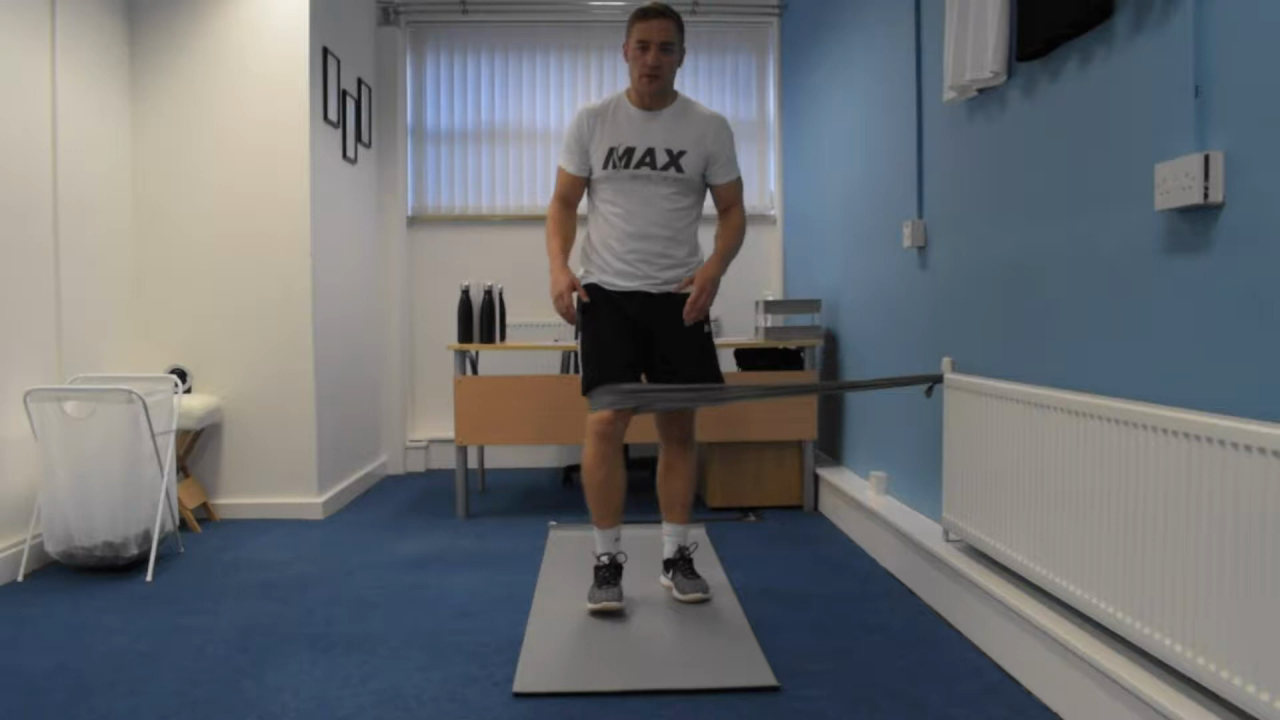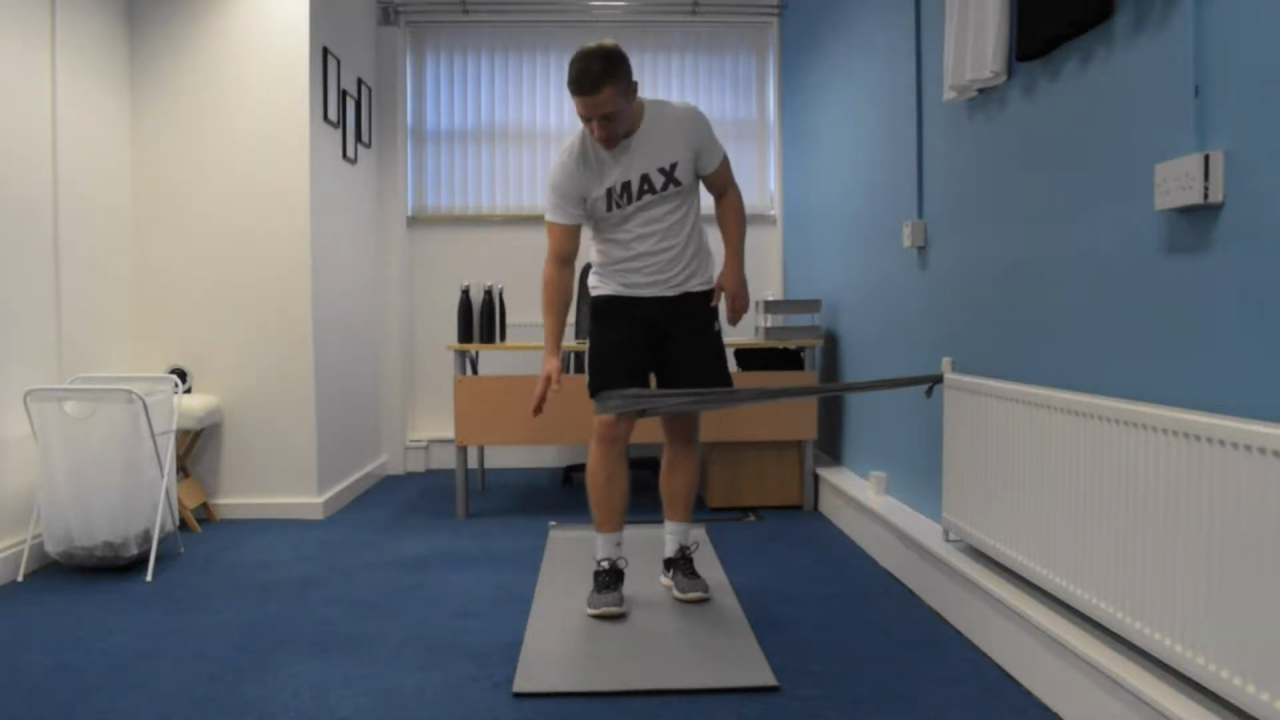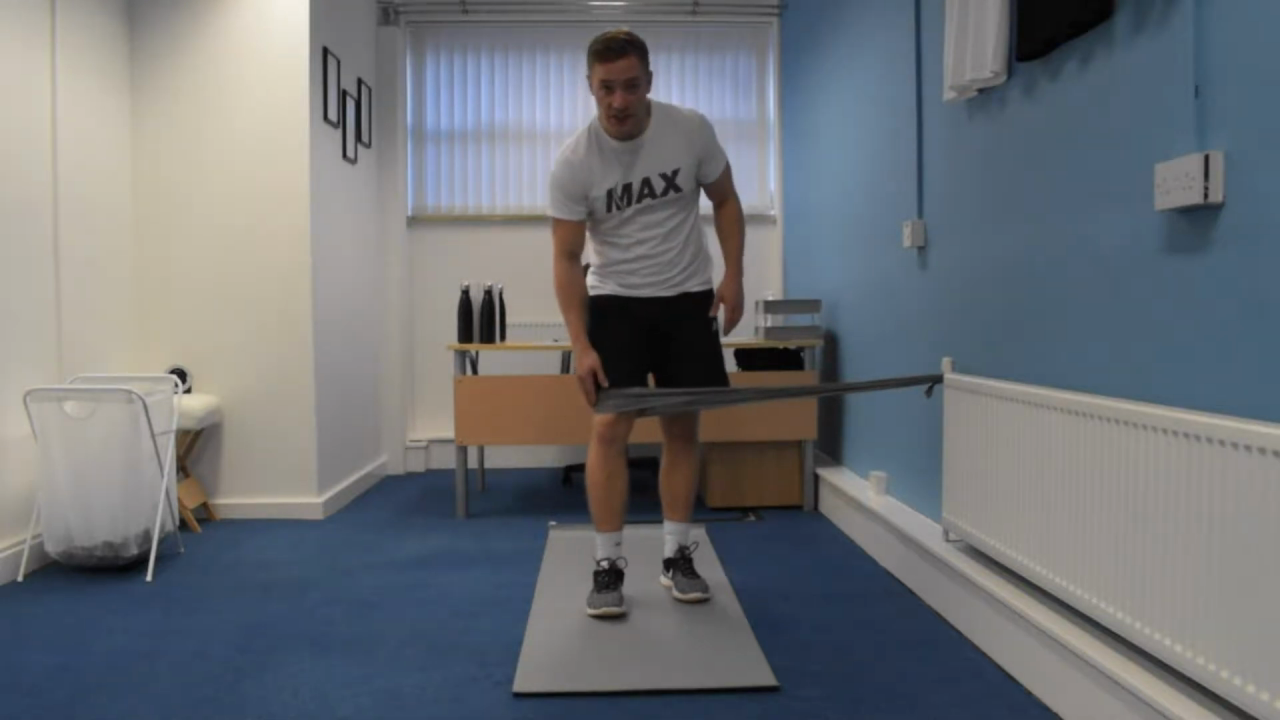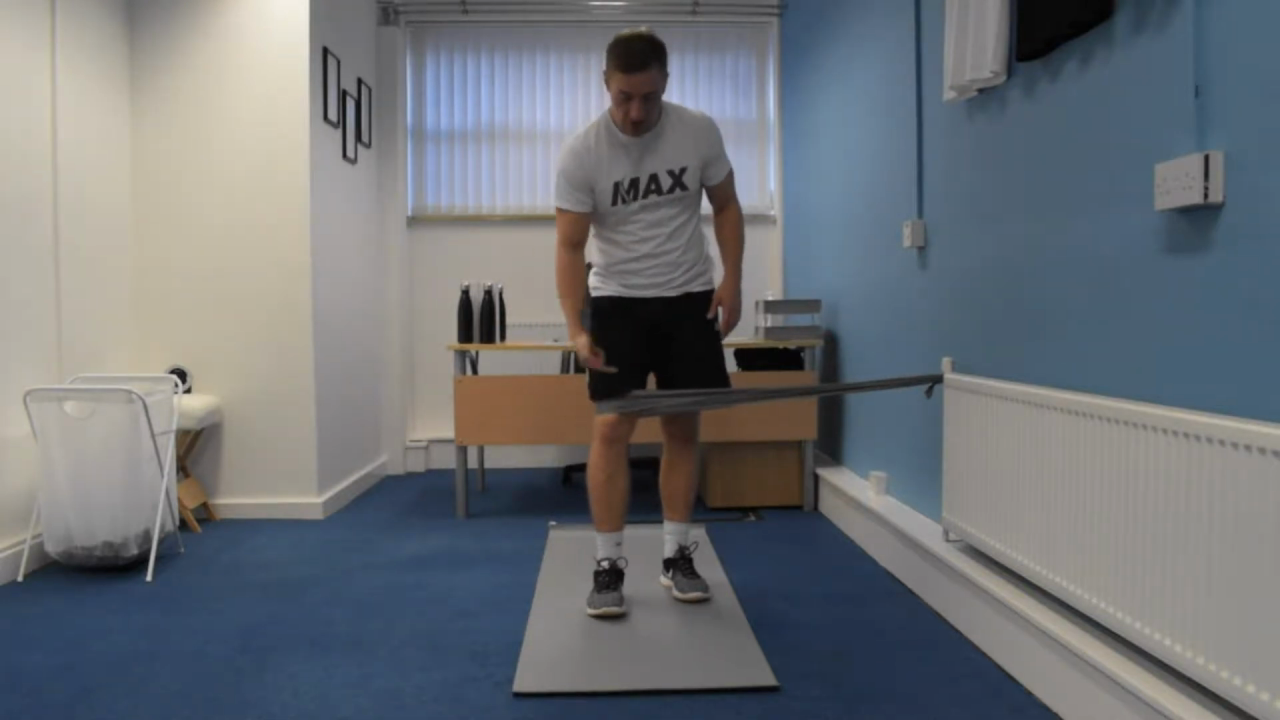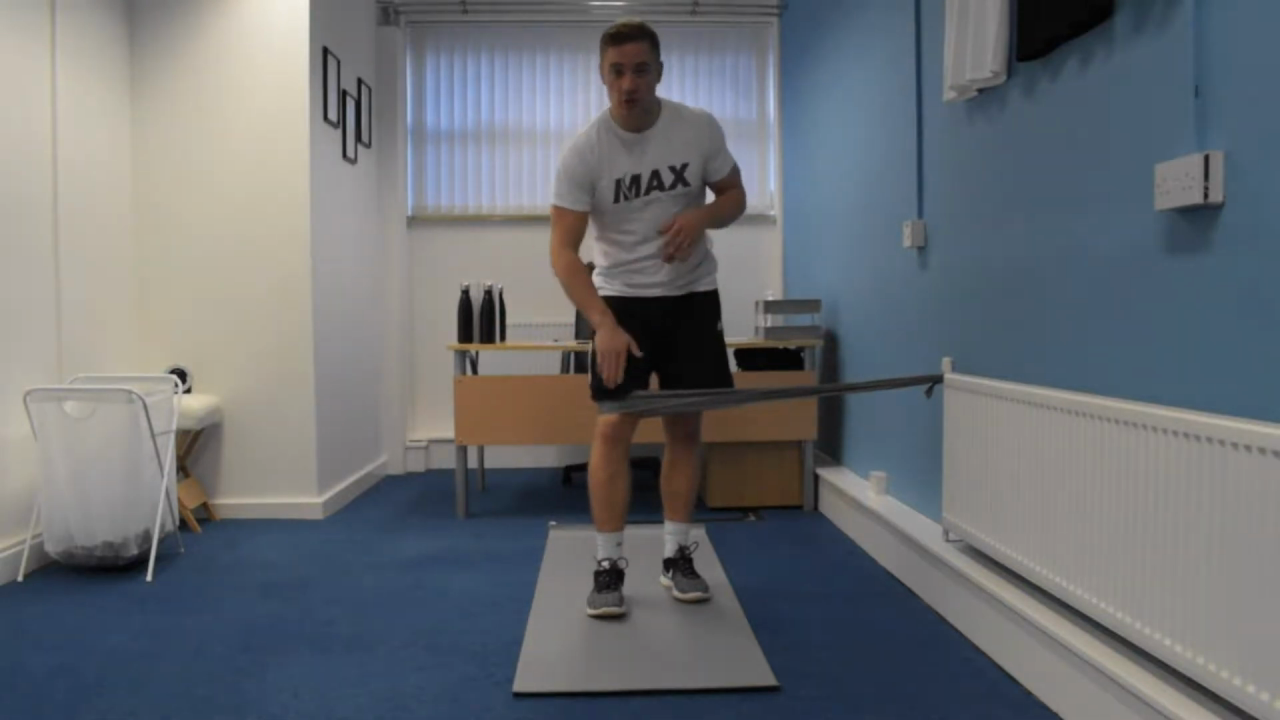
dt=1s
person 1, frame 1
left shoulder: (709, 128)
right shoulder: (590, 121)
left elbow: (732, 210)
right elbow: (564, 201)
left wrist: (714, 266)
right wrist: (559, 266)
left hip: (678, 298)
right hip: (607, 295)
left knee: (679, 429)
right knee: (605, 424)
left ankle: (676, 557)
right ankle: (607, 561)
person 1, frame 2
left shoulder: (686, 123)
right shoulder: (570, 165)
left elbow: (726, 193)
right elbow: (561, 260)
left wrist: (733, 266)
right wrist: (552, 351)
left hip: (690, 298)
right hip: (617, 302)
left knee: (683, 427)
right knee: (610, 427)
left ankle: (677, 556)
right ankle: (608, 565)
person 1, frame 3
left shoulder: (691, 129)
right shoulder: (573, 162)
left elbow: (726, 201)
right elbow: (567, 257)
left wrist: (733, 276)
right wrist: (580, 345)
left hip: (688, 299)
right hip: (616, 302)
left knee: (682, 427)
right knee: (609, 427)
left ankle: (677, 556)
right ankle: (608, 565)
person 1, frame 4
left shoulder: (700, 131)
right shoulder: (581, 152)
left elbow: (726, 206)
right elbow: (570, 247)
left wrist: (731, 279)
right wrist: (576, 329)
left hip: (690, 300)
right hip: (619, 302)
left knee: (682, 427)
right knee: (611, 429)
left ankle: (677, 556)
right ankle: (608, 566)
person 1, frame 5
left shoulder: (700, 128)
right shoulder: (584, 151)
left elbow: (735, 195)
right elbow: (565, 252)
left wrist: (700, 216)
right wrist: (606, 325)
left hip: (692, 298)
right hip: (625, 305)
left knee: (684, 428)
right knee: (613, 428)
left ankle: (677, 556)
right ankle: (608, 566)
